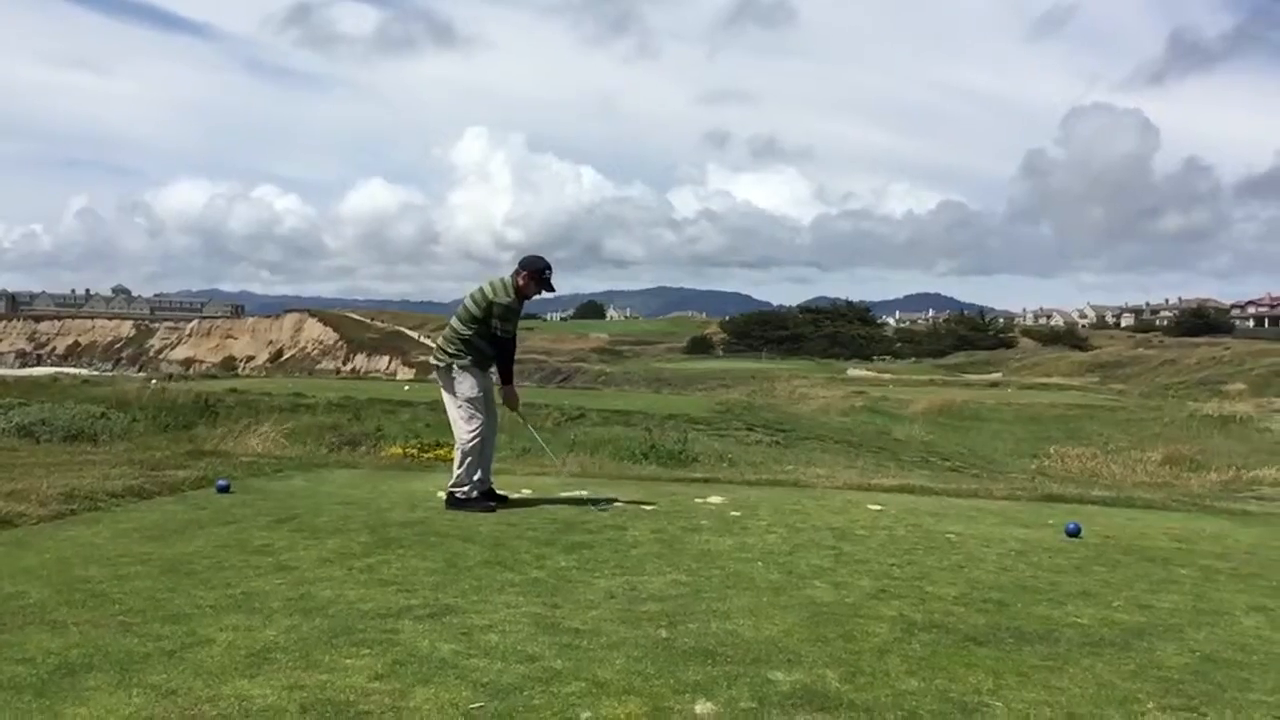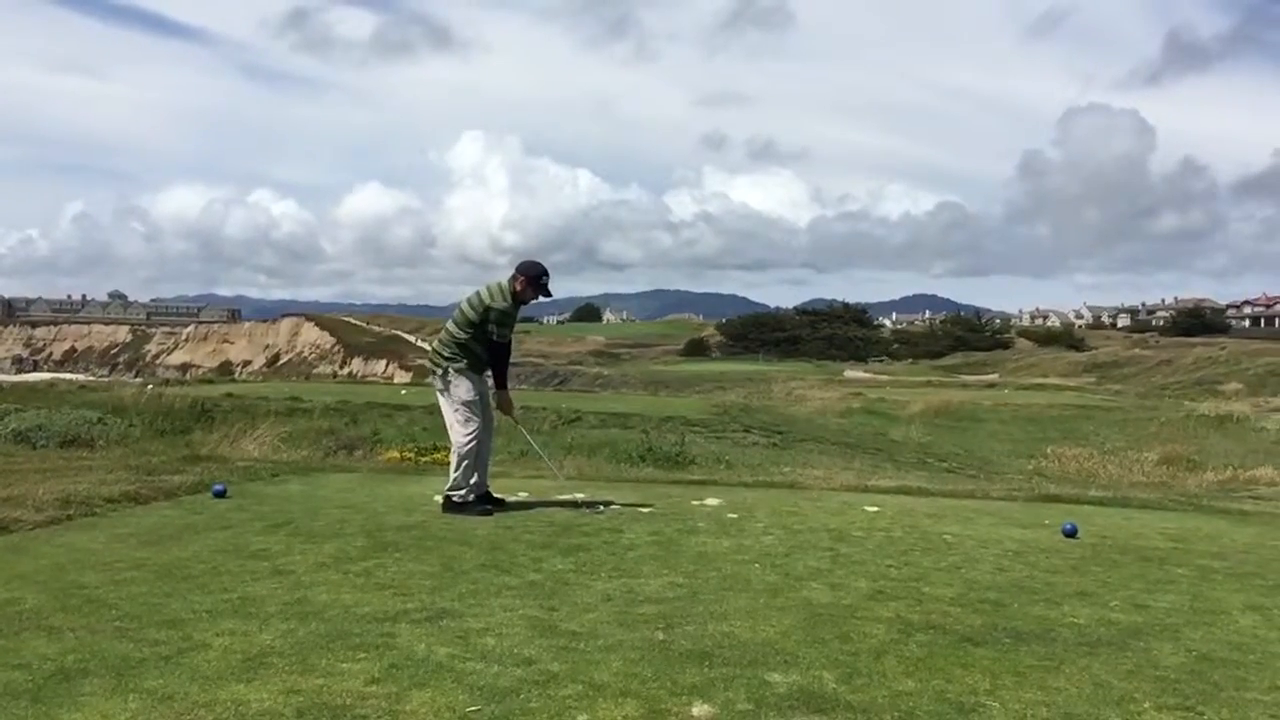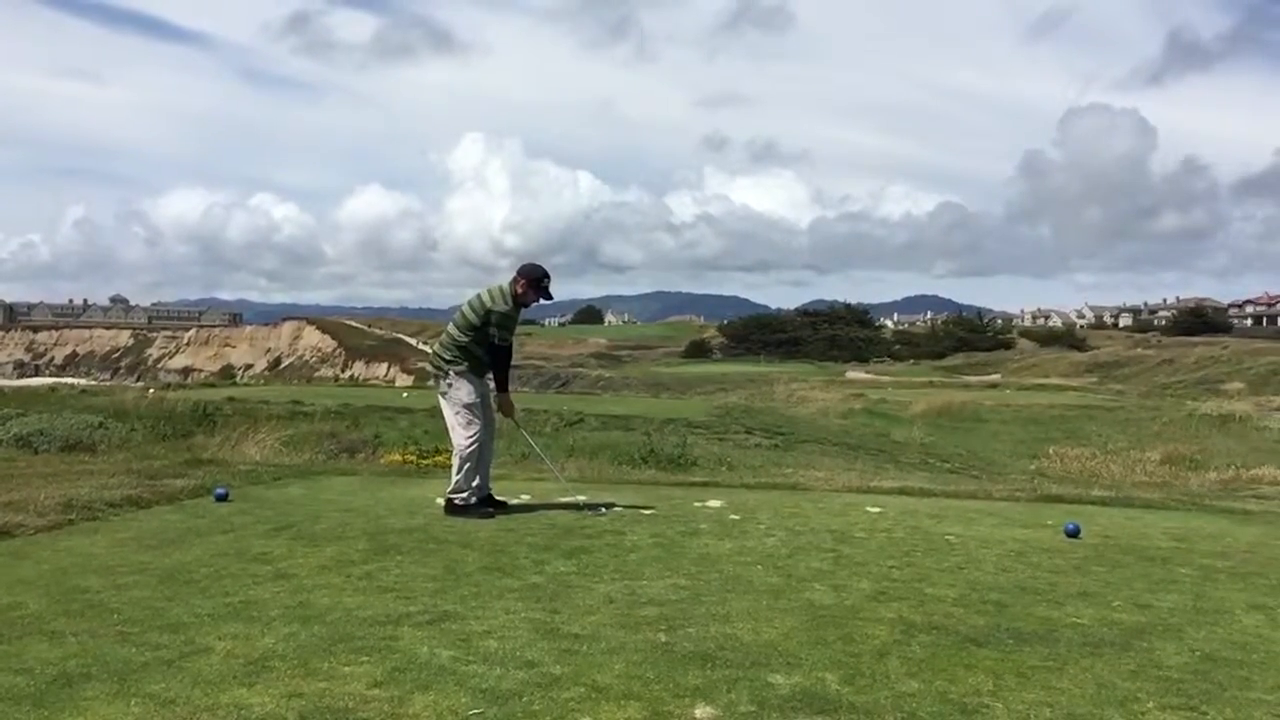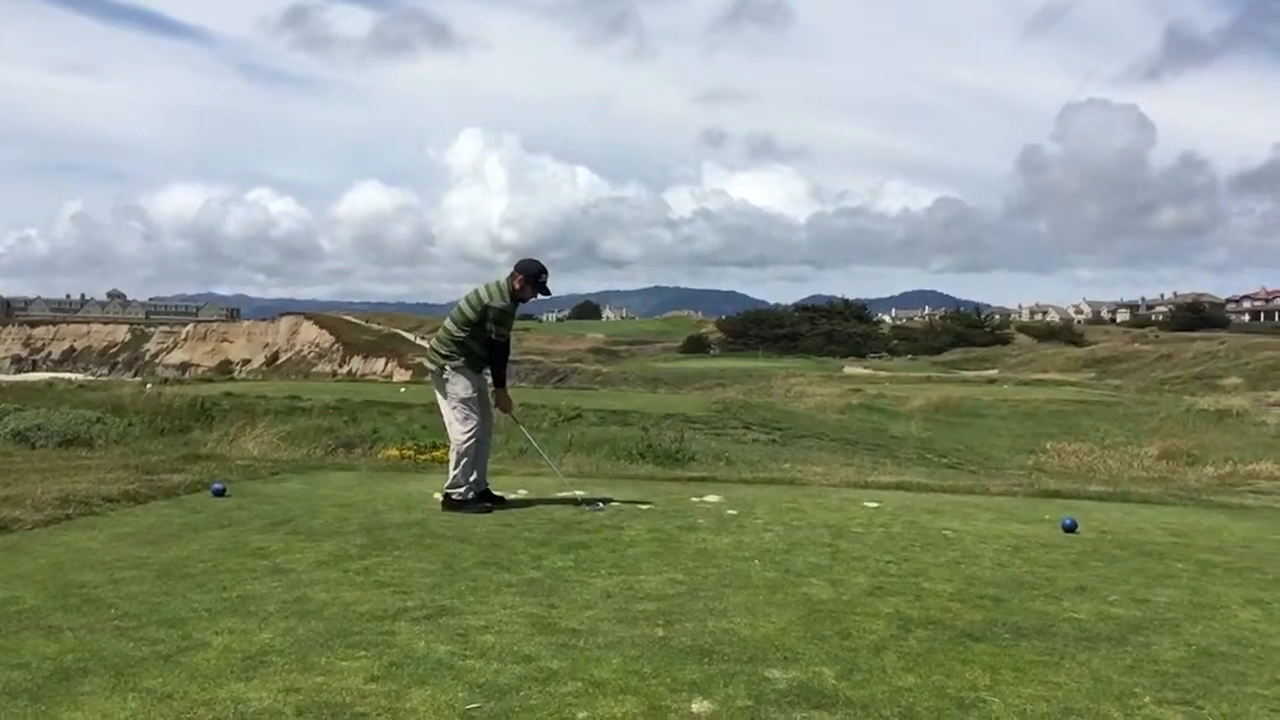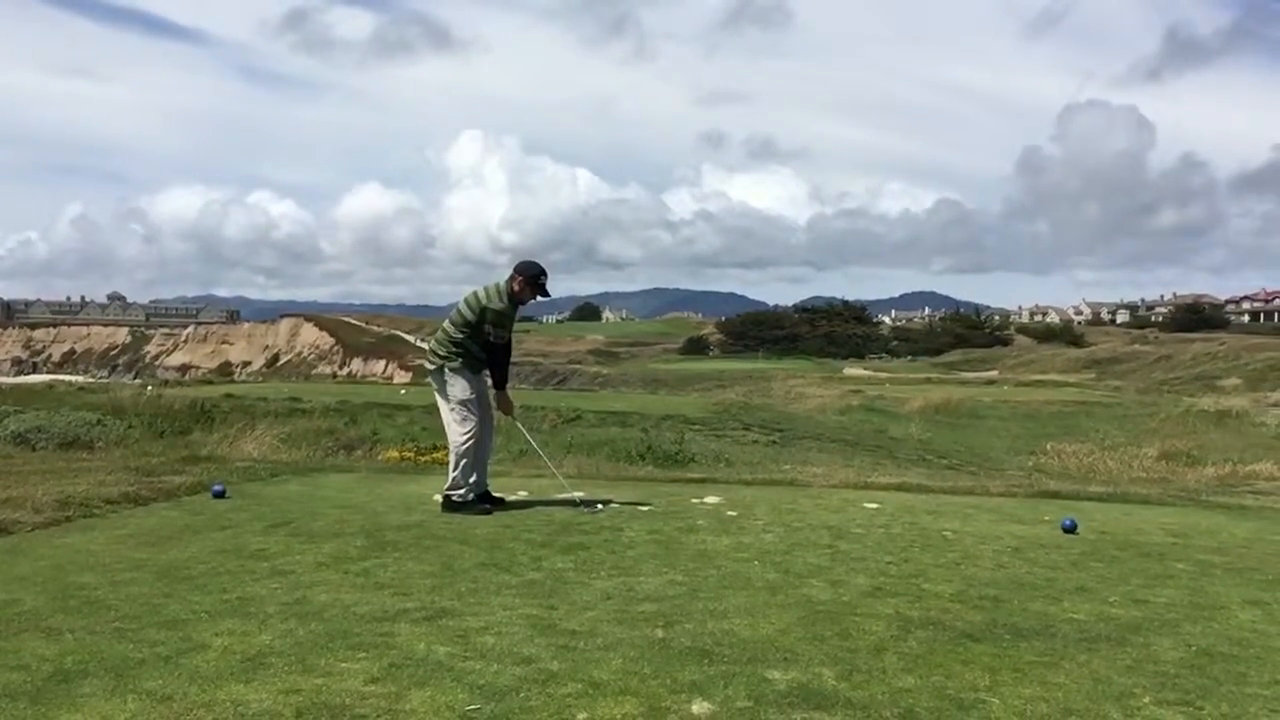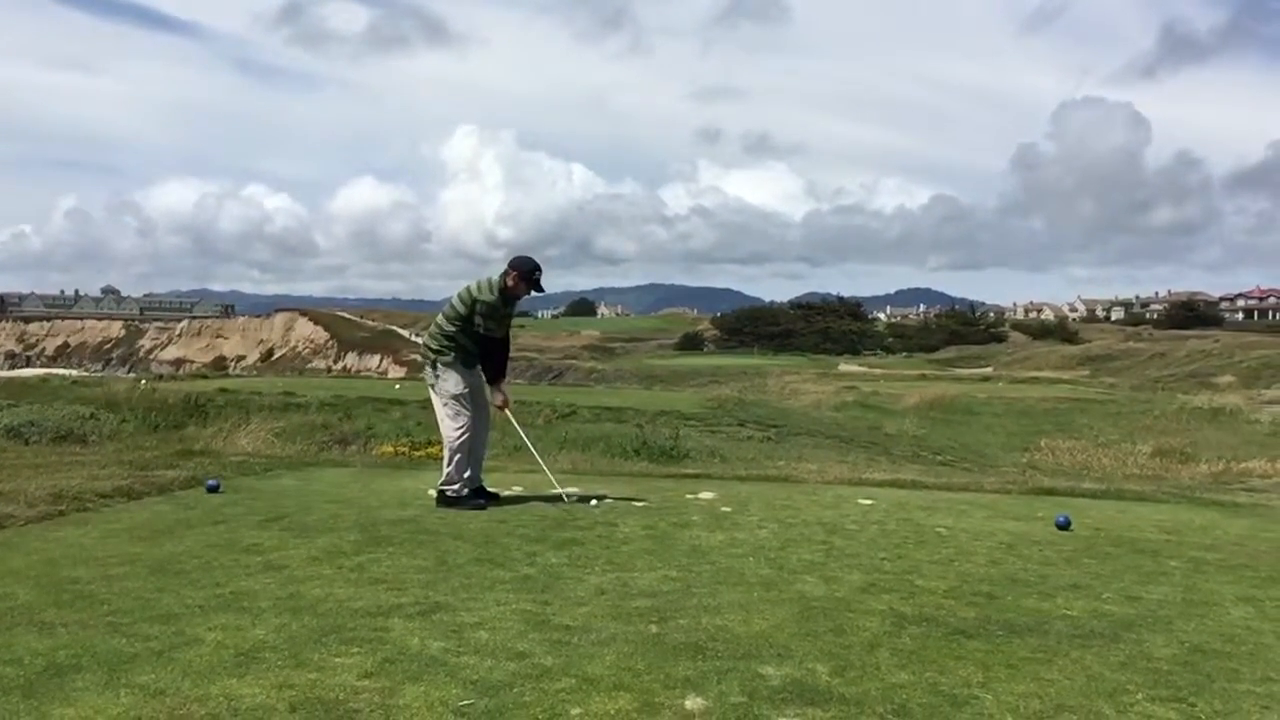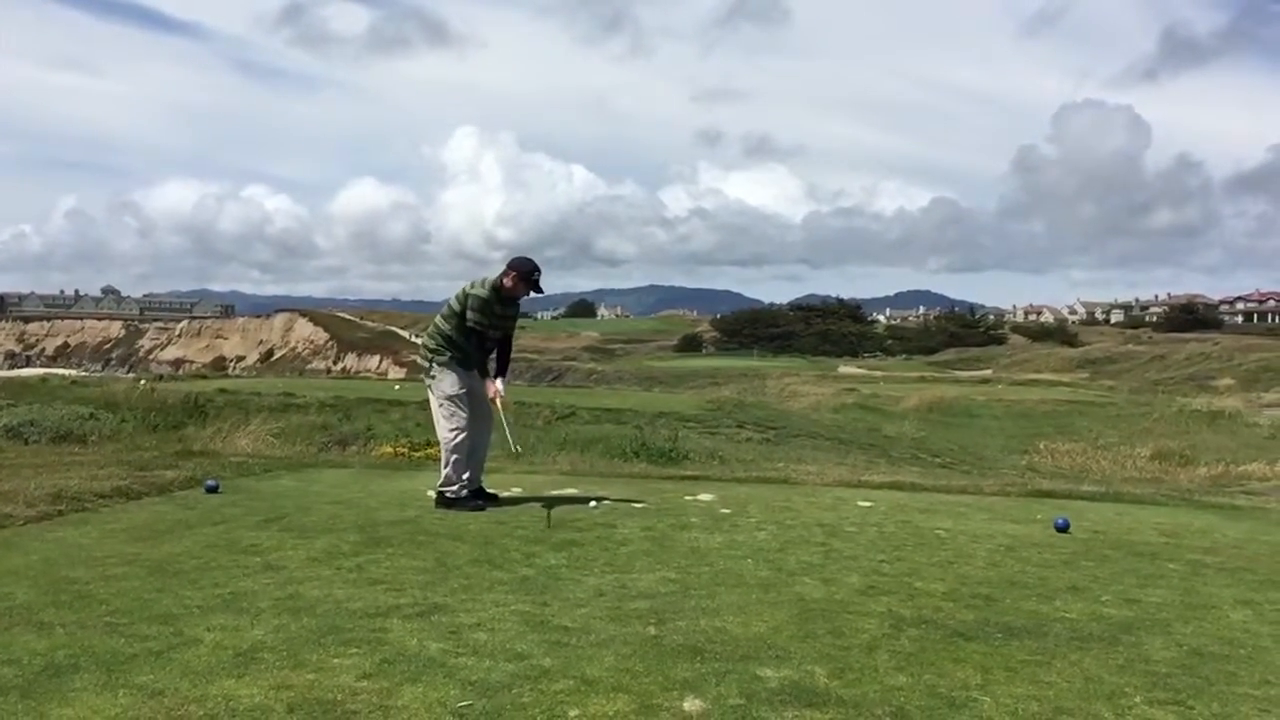
dt=0.7s
person 1, frame 1
left shoulder: (506, 292)
right shoulder: (504, 299)
left elbow: (504, 344)
right elbow: (502, 346)
left wrist: (506, 384)
right wrist: (508, 386)
left hip: (471, 362)
right hip: (457, 362)
left knee: (487, 425)
right knee: (472, 426)
left ankle: (480, 487)
right ankle: (460, 493)
person 1, frame 2
left shoulder: (502, 296)
right shoulder: (501, 304)
left elbow: (499, 348)
right elbow: (497, 349)
left wrist: (500, 389)
right wrist: (502, 391)
left hip: (466, 365)
right hip: (453, 365)
left knee: (484, 427)
right knee: (468, 429)
left ankle: (477, 490)
right ankle: (456, 497)
person 1, frame 3
left shoulder: (503, 298)
right shoulder: (502, 307)
left elbow: (500, 351)
right elbow: (498, 352)
left wrist: (501, 391)
right wrist: (503, 394)
left hip: (467, 368)
right hip: (454, 367)
left knee: (485, 430)
right knee: (470, 432)
left ankle: (479, 493)
right ankle: (458, 499)
person 1, frame 4
left shoulder: (500, 295)
right shoulder: (500, 303)
left elbow: (499, 347)
right elbow: (495, 348)
left wrist: (499, 387)
right wrist: (501, 389)
left hip: (465, 363)
right hip: (451, 363)
left knee: (483, 425)
right knee: (467, 426)
left ankle: (476, 488)
right ankle: (456, 495)
person 1, frame 5
left shoulder: (504, 299)
right shoulder: (497, 304)
left elbow: (502, 348)
right elbow: (493, 351)
left wrist: (501, 388)
right wrist: (501, 391)
left hip: (466, 364)
right hip: (450, 363)
left knee: (483, 426)
right knee: (466, 427)
left ankle: (477, 489)
right ankle: (456, 496)
person 1, frame 6
left shoulder: (506, 299)
right shoulder: (488, 297)
left elbow: (501, 341)
right elbow: (484, 344)
left wrist: (500, 381)
right wrist: (494, 386)
left hip: (464, 360)
right hip: (443, 357)
left knee: (479, 421)
right knee: (459, 422)
left ankle: (471, 484)
right ankle: (450, 491)
person 1, frame 7
left shoulder: (511, 304)
right shoulder: (481, 294)
left elbow: (504, 343)
right elbow: (474, 339)
left wrist: (500, 378)
right wrist: (486, 380)
left hip: (467, 362)
right hip: (442, 358)
left knee: (482, 422)
right knee: (456, 424)
left ankle: (471, 485)
right ankle: (449, 492)
